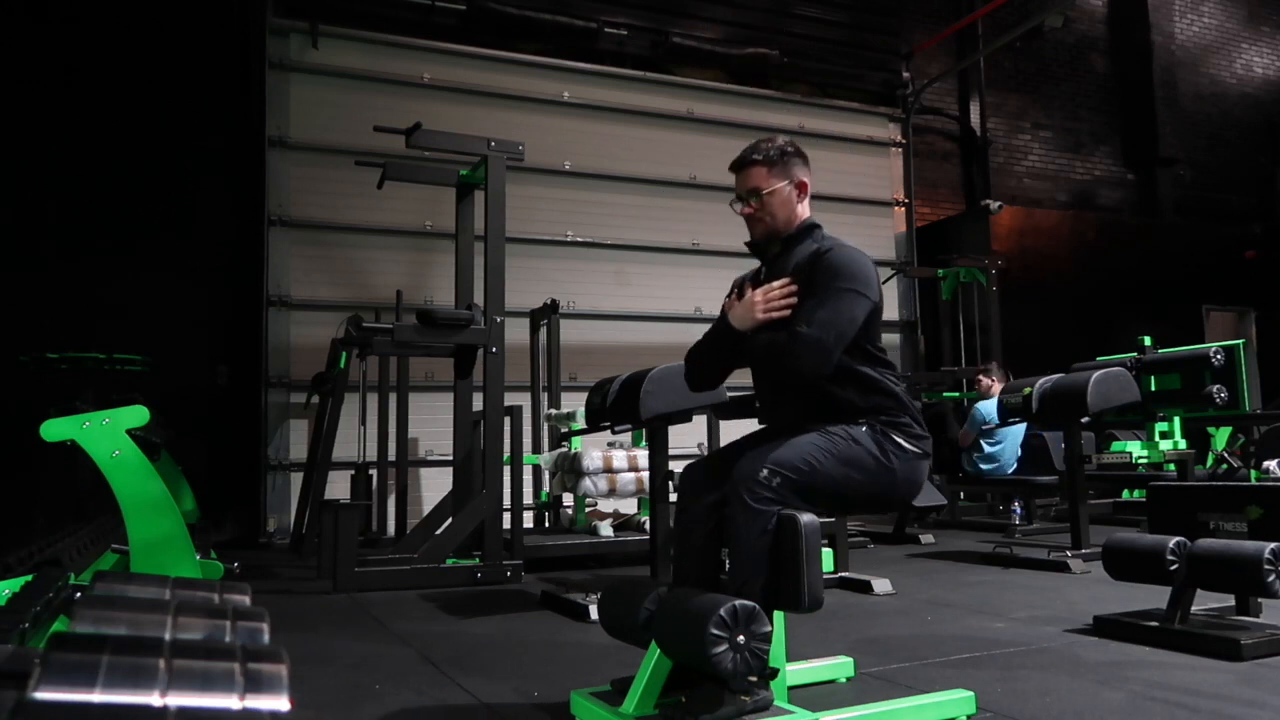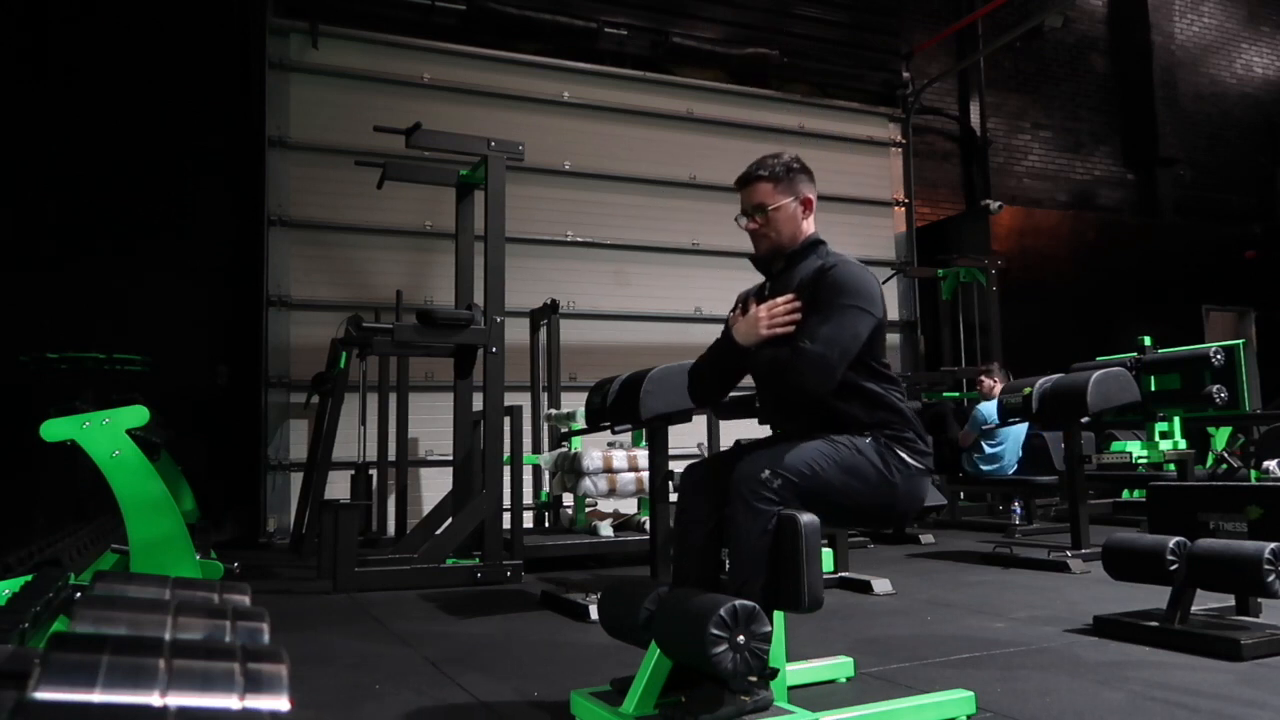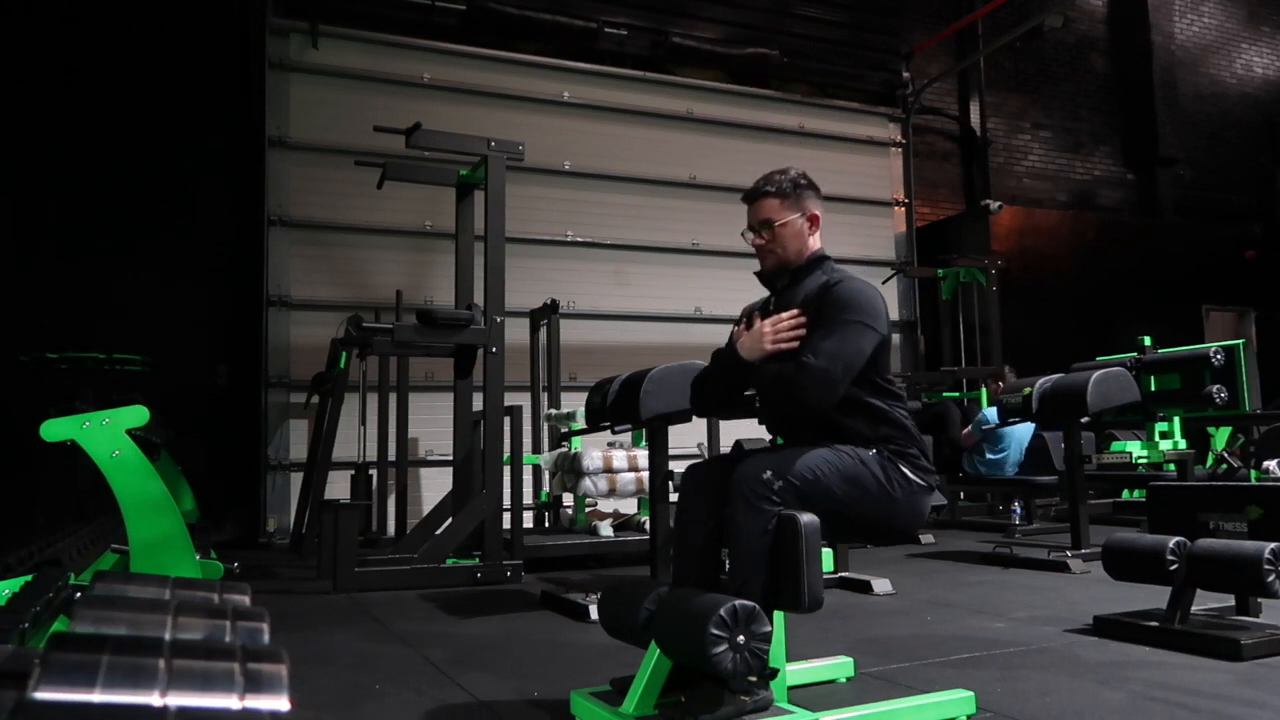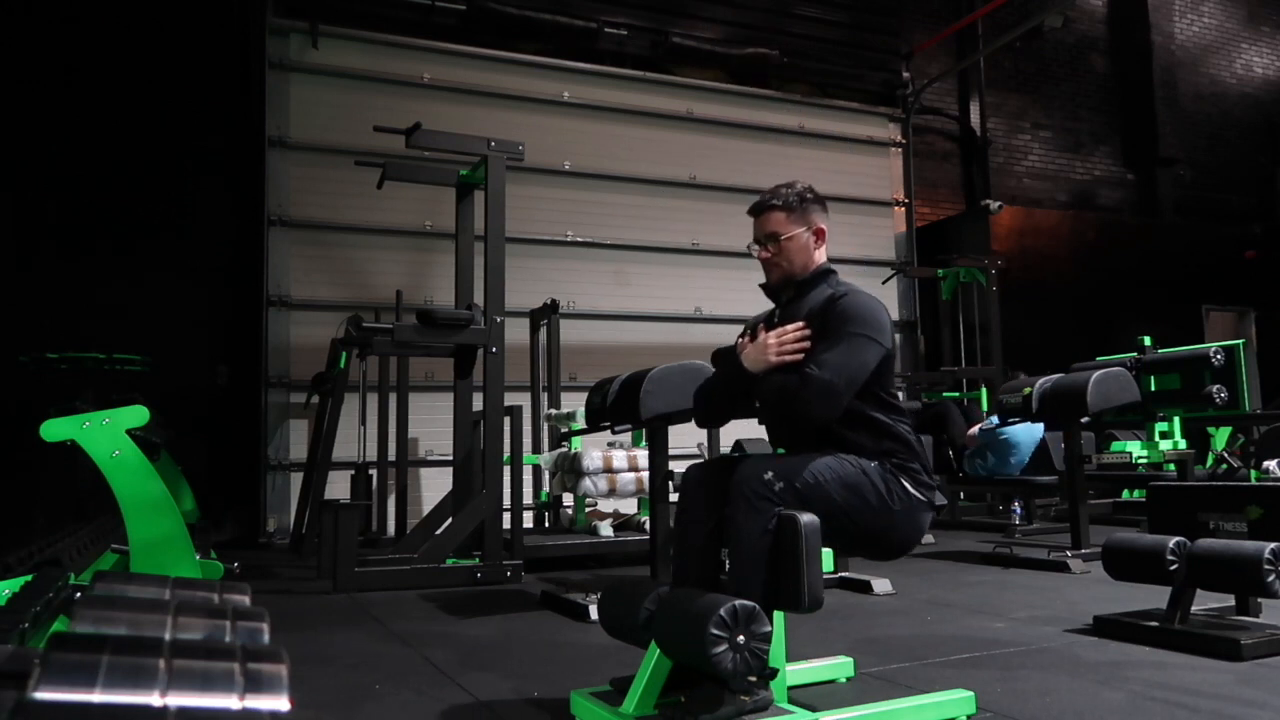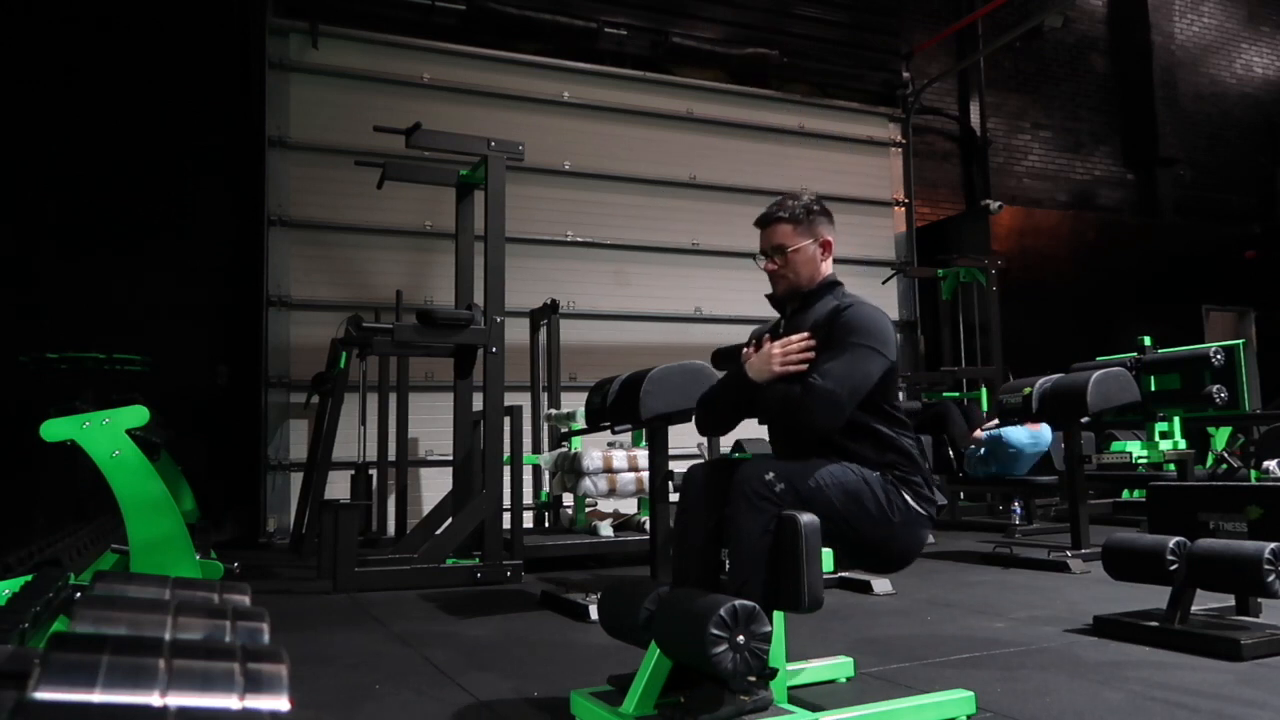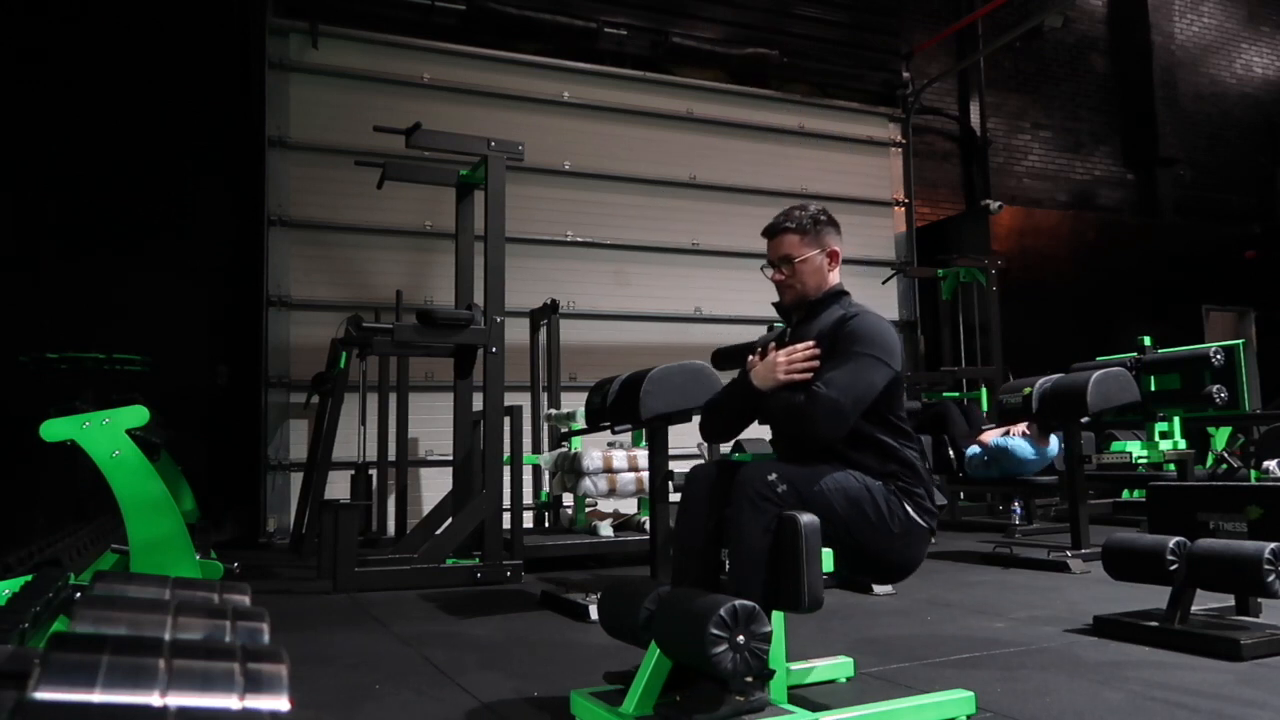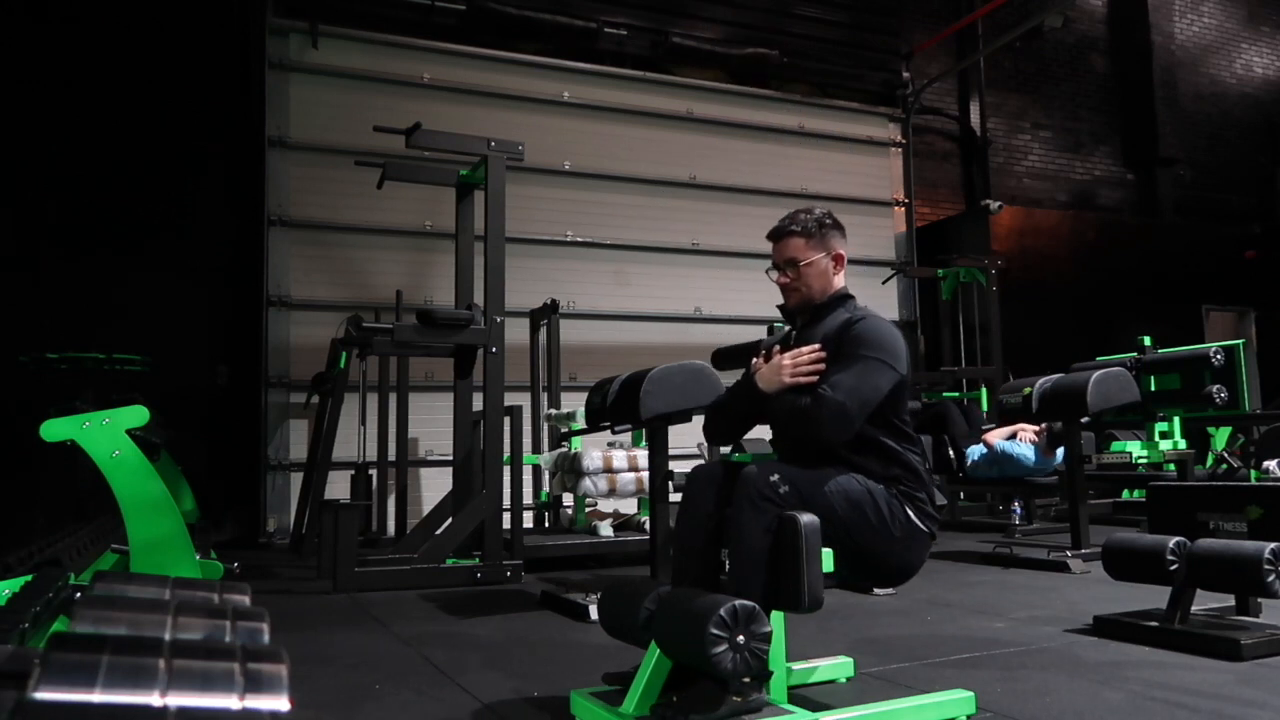
dt=0.2s
person 1, frame 1
left shoulder: (839, 263)
right shoulder: (753, 283)
left elbow: (807, 357)
right elbow: (699, 374)
left wrist: (745, 335)
right wrist: (734, 324)
left hip: (883, 442)
right hip: (809, 439)
left knee: (758, 478)
right knee: (701, 481)
person 1, frame 2
left shoulder: (841, 277)
left elbow: (812, 370)
right elbow: (704, 385)
left wrist: (755, 343)
right wrist: (737, 341)
left hip: (886, 454)
left knee: (761, 478)
right knee: (702, 482)
person 1, frame 3
left shoulder: (849, 296)
right shoulder: (765, 308)
left elbow: (813, 385)
right elbow: (704, 398)
left wrist: (753, 371)
right wrist: (742, 353)
left hip: (887, 473)
right hip: (820, 474)
left knee: (760, 479)
right knee: (702, 487)
person 1, frame 4
left shoulder: (852, 309)
right shoulder: (778, 300)
left elbow: (818, 397)
right elbow: (709, 402)
left wrist: (761, 373)
right wrist: (744, 366)
left hip: (891, 485)
left knee: (761, 482)
right knee: (704, 482)
person 1, frame 5
left shoulder: (857, 321)
right shoulder: (775, 332)
left elbow: (817, 409)
right elbow: (711, 418)
left wrist: (762, 382)
right wrist: (748, 376)
left hip: (891, 505)
right hip: (813, 487)
left knee: (760, 479)
right knee: (705, 483)
person 1, frame 6
left shoulder: (864, 330)
right shoulder: (783, 341)
left elbow: (821, 418)
right elbow: (713, 427)
left wrist: (765, 392)
right wrist: (753, 382)
left hip: (893, 516)
right hip: (822, 502)
left knee: (759, 482)
right knee: (705, 483)
person 1, frame 7
left shoulder: (869, 334)
right shoulder: (787, 343)
left elbow: (826, 421)
right elbow: (718, 430)
left wrist: (770, 395)
right wrist: (759, 386)
left hip: (894, 519)
right hip: (823, 504)
left knee: (762, 483)
right knee: (707, 483)
left ankle: (744, 673)
